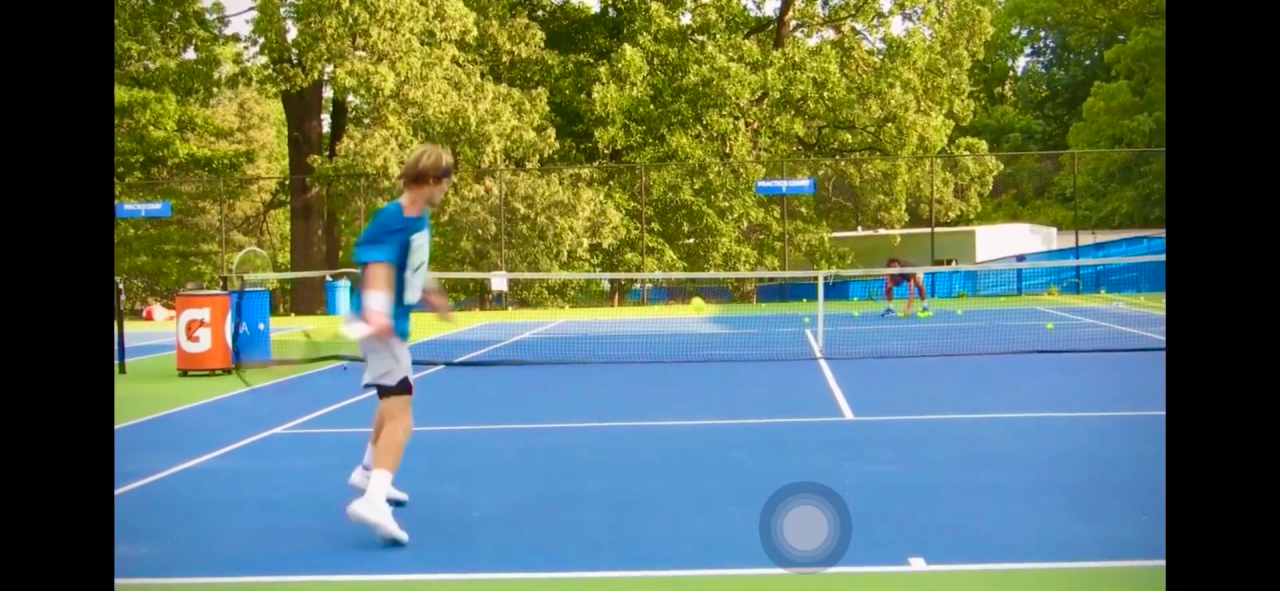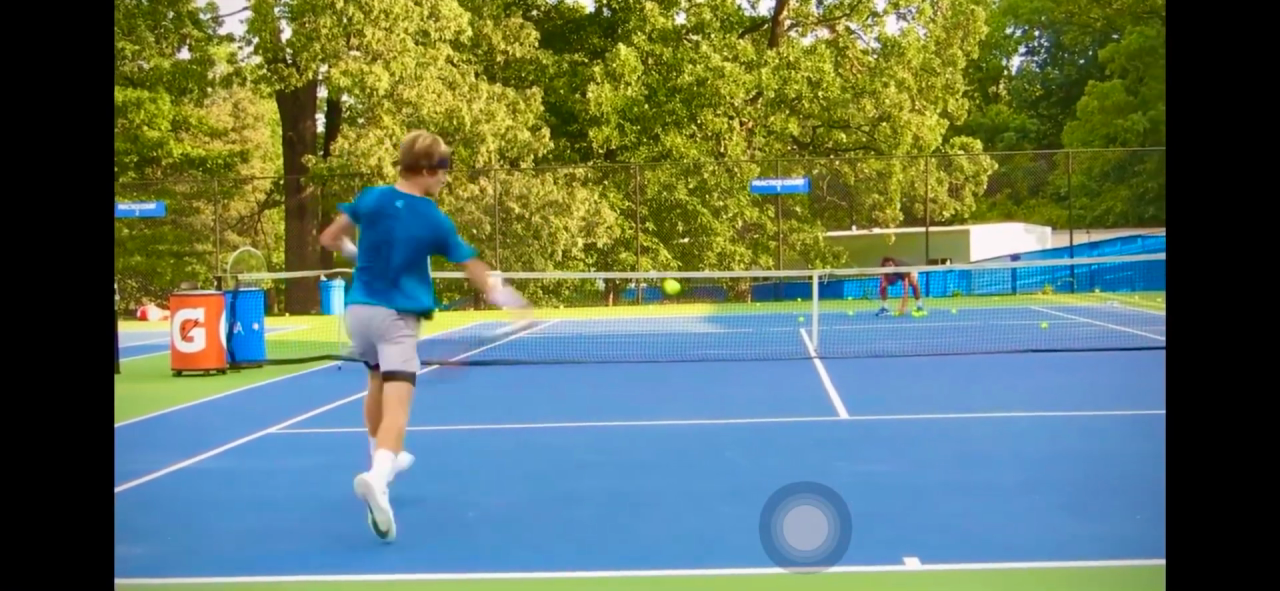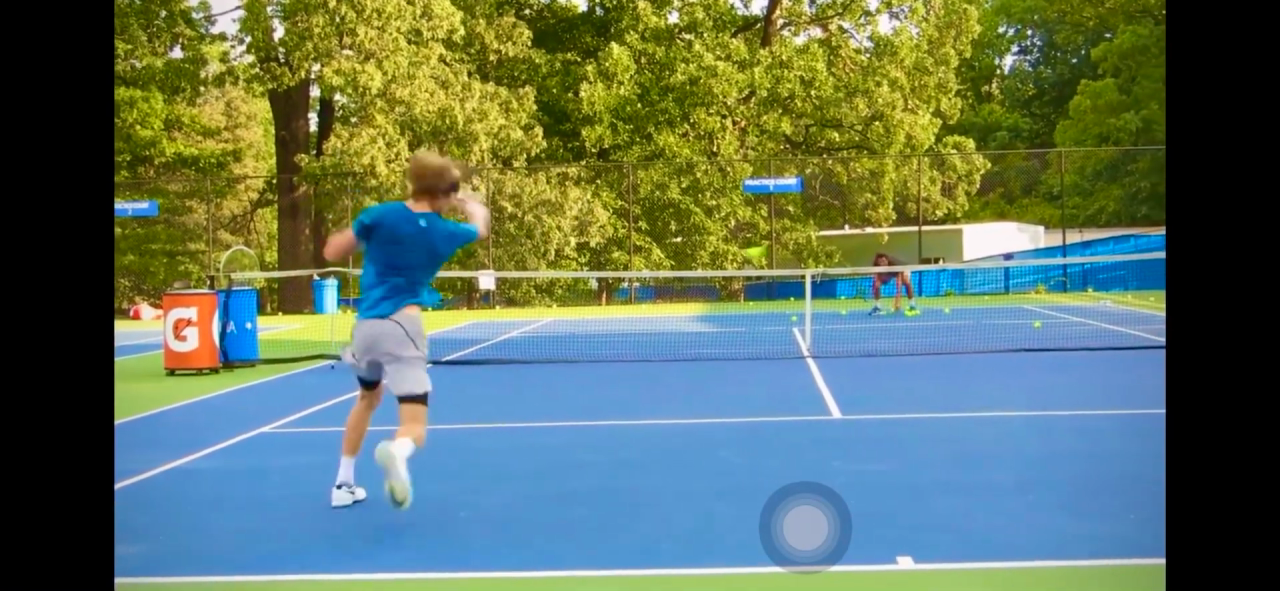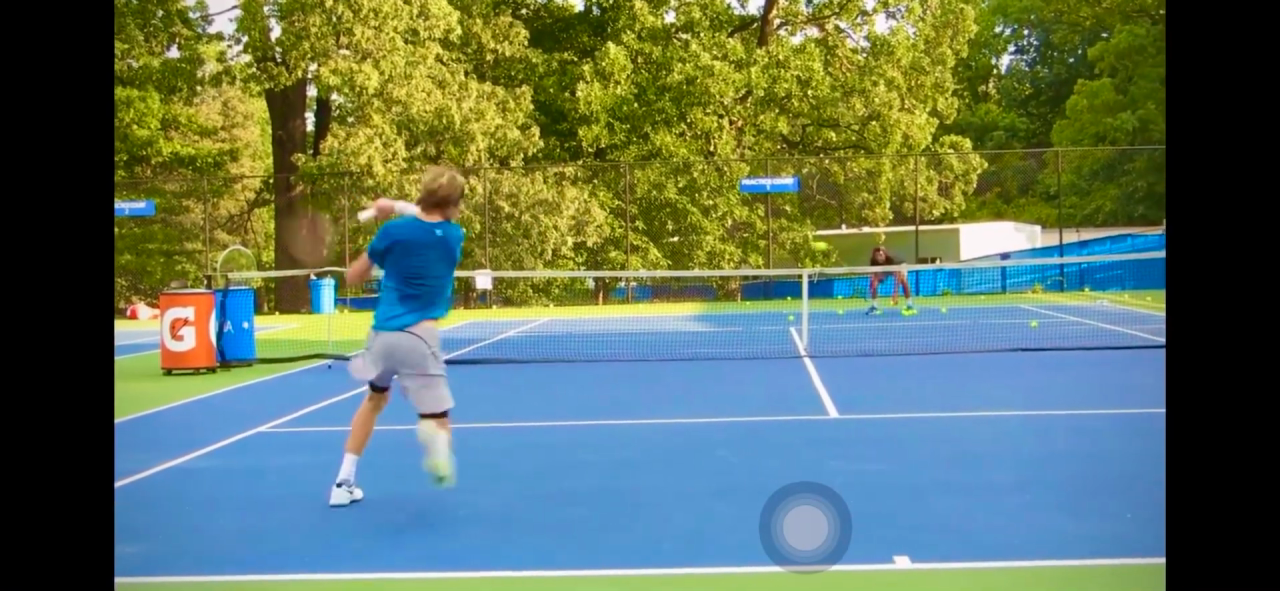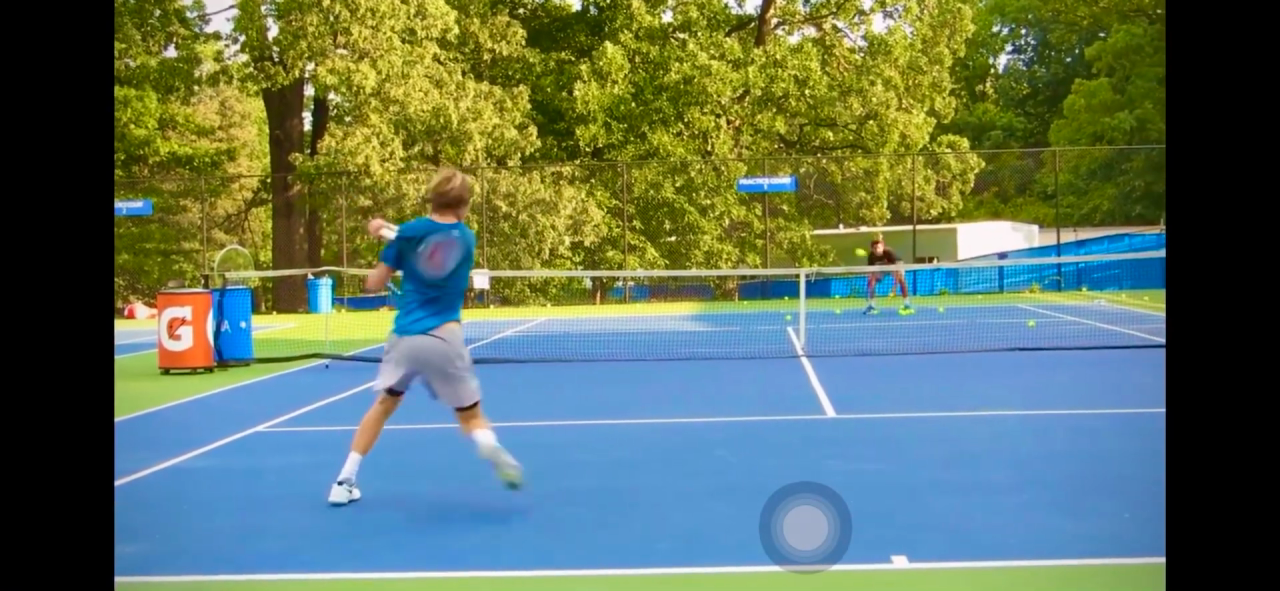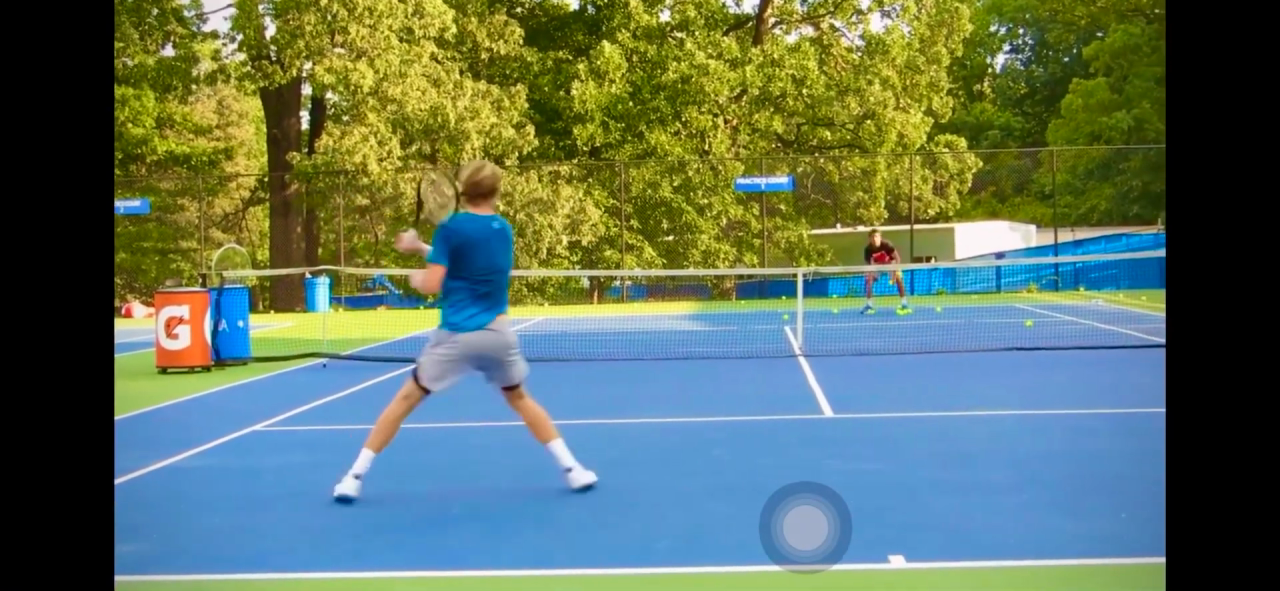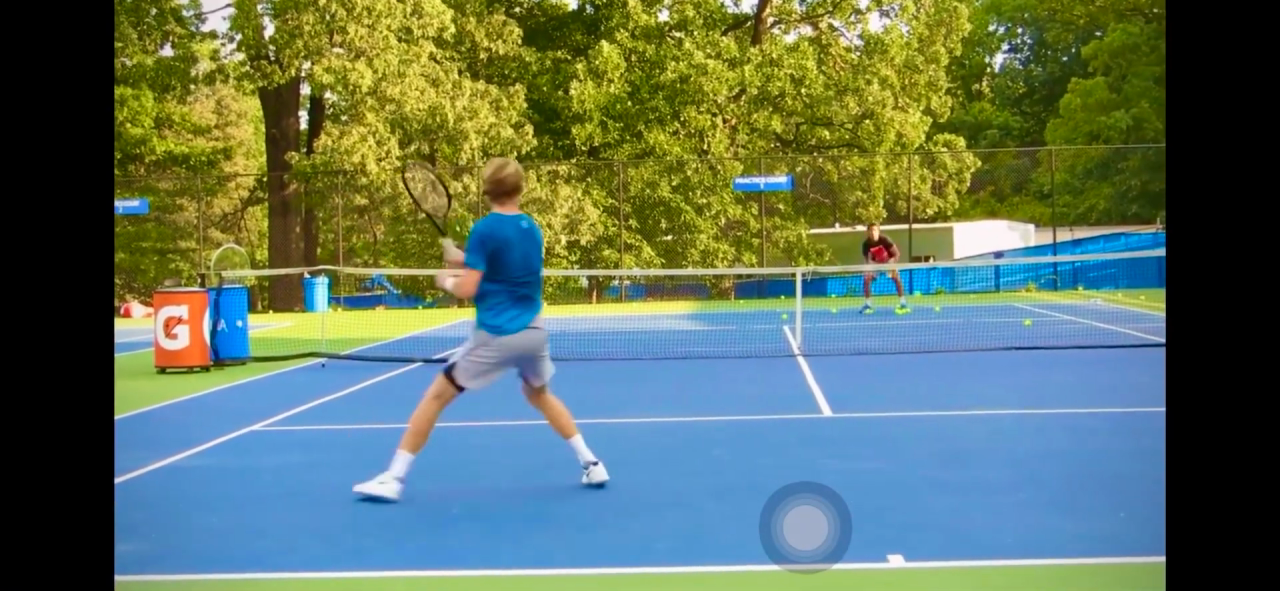
dt=0.1s
person 1, frame 1
left shoulder: (419, 219)
right shoulder: (393, 226)
right elbow: (376, 274)
left wrist: (427, 292)
right wrist: (376, 315)
left hip: (391, 326)
right hip: (383, 330)
left knee: (394, 402)
right knee: (399, 417)
left ankle: (367, 473)
right ankle: (372, 502)
person 1, frame 2
left shoulder: (370, 198)
right shoulder: (433, 221)
left elbow: (329, 239)
right elbow: (476, 272)
left wrist: (352, 251)
right wrist: (505, 296)
left hip: (357, 312)
right hip: (393, 319)
left knee: (378, 382)
right knee: (397, 410)
left ankle: (383, 459)
right ankle: (377, 477)
person 1, frame 3
left shoulder: (378, 215)
right shoulder: (448, 233)
left elbow: (332, 253)
right elbow: (481, 227)
right wrist: (472, 205)
left hip: (366, 325)
right hip: (403, 327)
left knee: (367, 400)
right knee: (414, 424)
left ankle: (344, 483)
right ankle: (396, 452)
person 1, frame 4
left shoulder: (394, 231)
right shoulder: (452, 237)
left elbow: (355, 277)
right wrist: (398, 208)
left hip: (384, 335)
right hip: (419, 339)
left knee: (374, 402)
right knee: (437, 423)
left ankle: (343, 483)
right ankle: (433, 438)
person 1, frame 5
left shoulder: (411, 231)
right shoulder: (466, 238)
left elbow: (374, 284)
left wrist: (382, 270)
right wrist: (388, 231)
left hip: (406, 340)
right hip: (446, 340)
left knee: (384, 405)
right knee: (471, 419)
left ankle: (344, 482)
right ankle: (490, 444)
person 1, frame 6
left shoulder: (451, 227)
right shoulder: (504, 229)
left elbow: (430, 284)
left wrist: (418, 277)
right wrist: (420, 246)
left hip: (457, 334)
right hip: (497, 333)
left knee: (406, 399)
right knee: (519, 398)
left ankle: (354, 477)
right ankle: (573, 469)
person 1, frame 7
left shoulder: (484, 229)
right shoulder: (533, 228)
left elbow: (467, 289)
left wrist: (448, 280)
right wrist: (465, 258)
left hip: (495, 334)
right hip: (534, 331)
left knee: (437, 397)
right knee: (540, 395)
left ankle: (394, 478)
right ankle: (590, 463)
